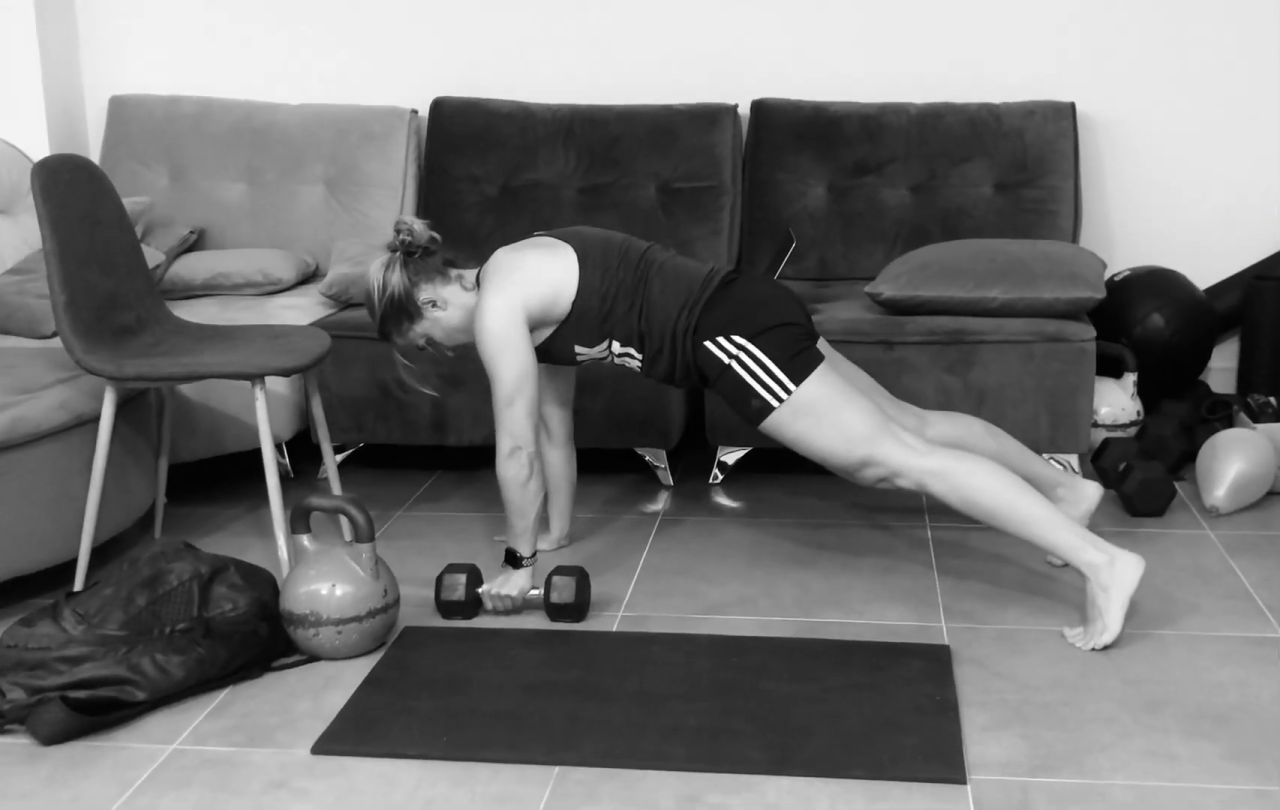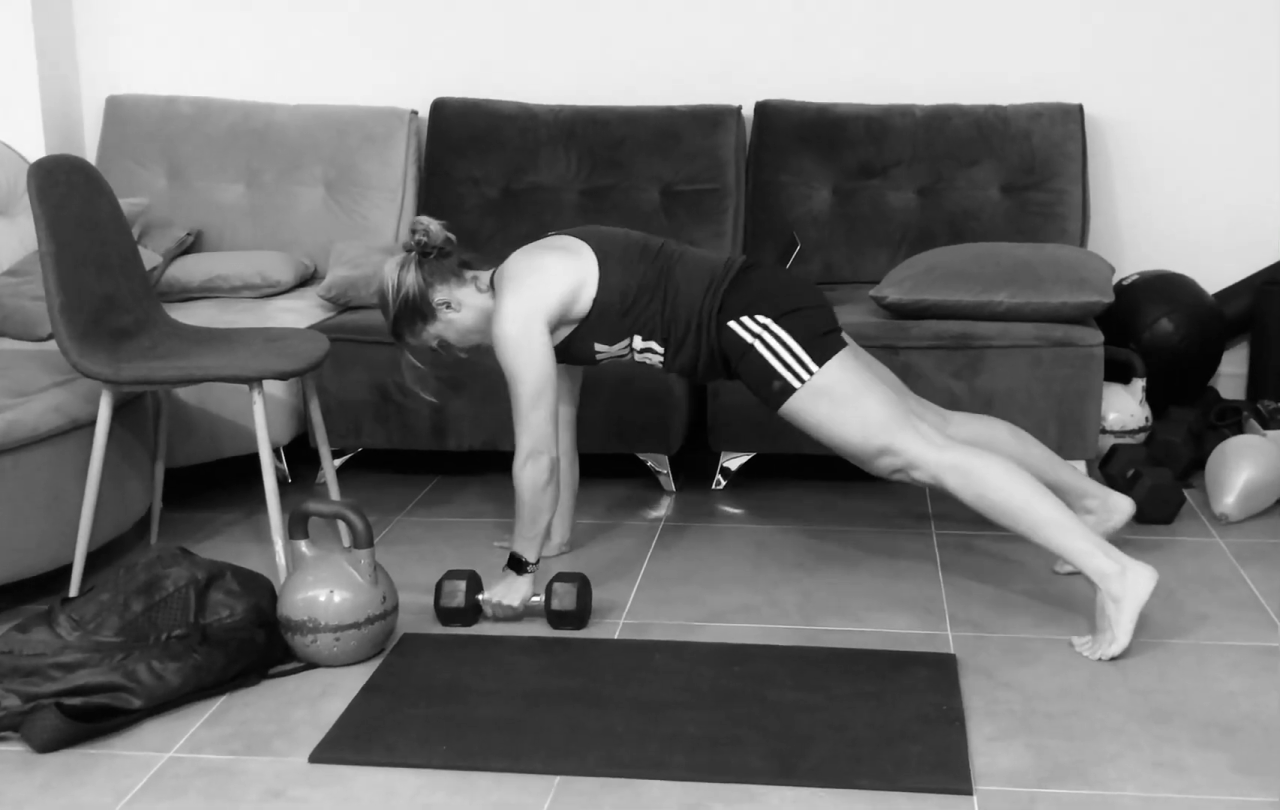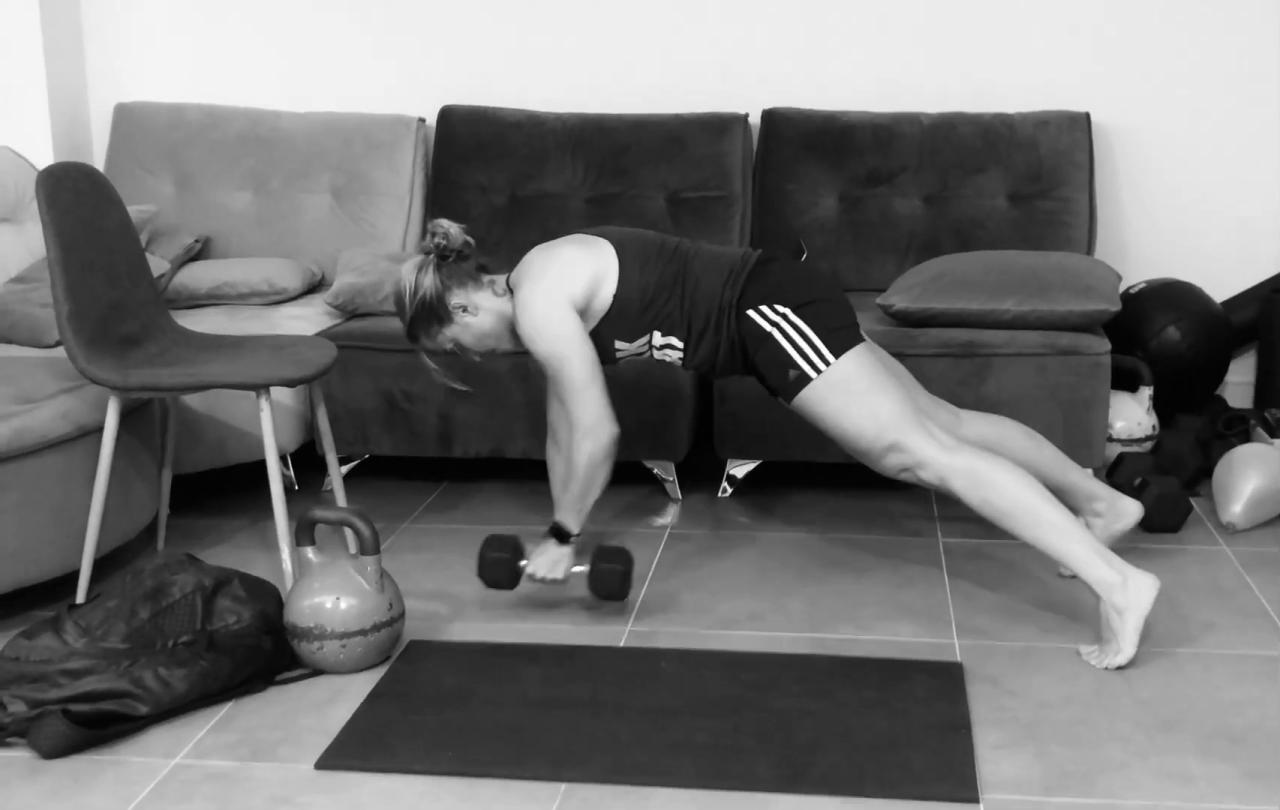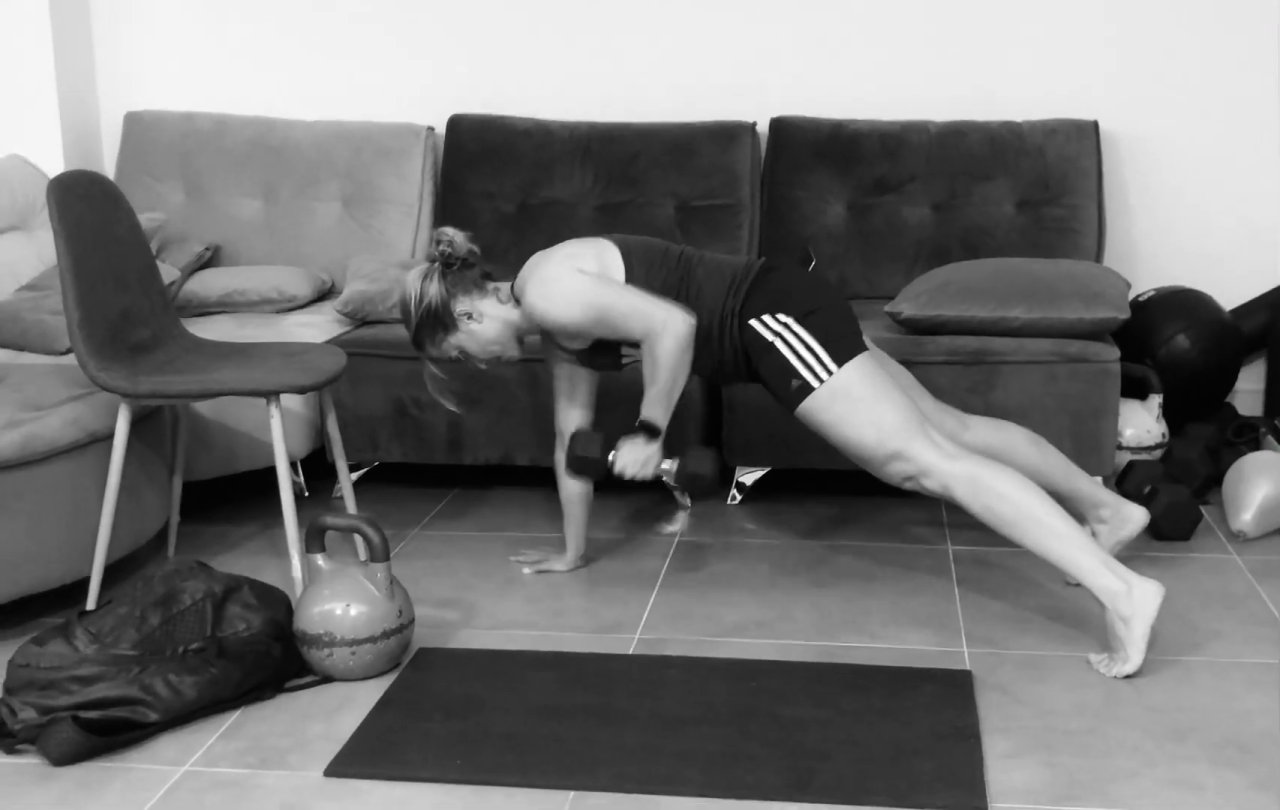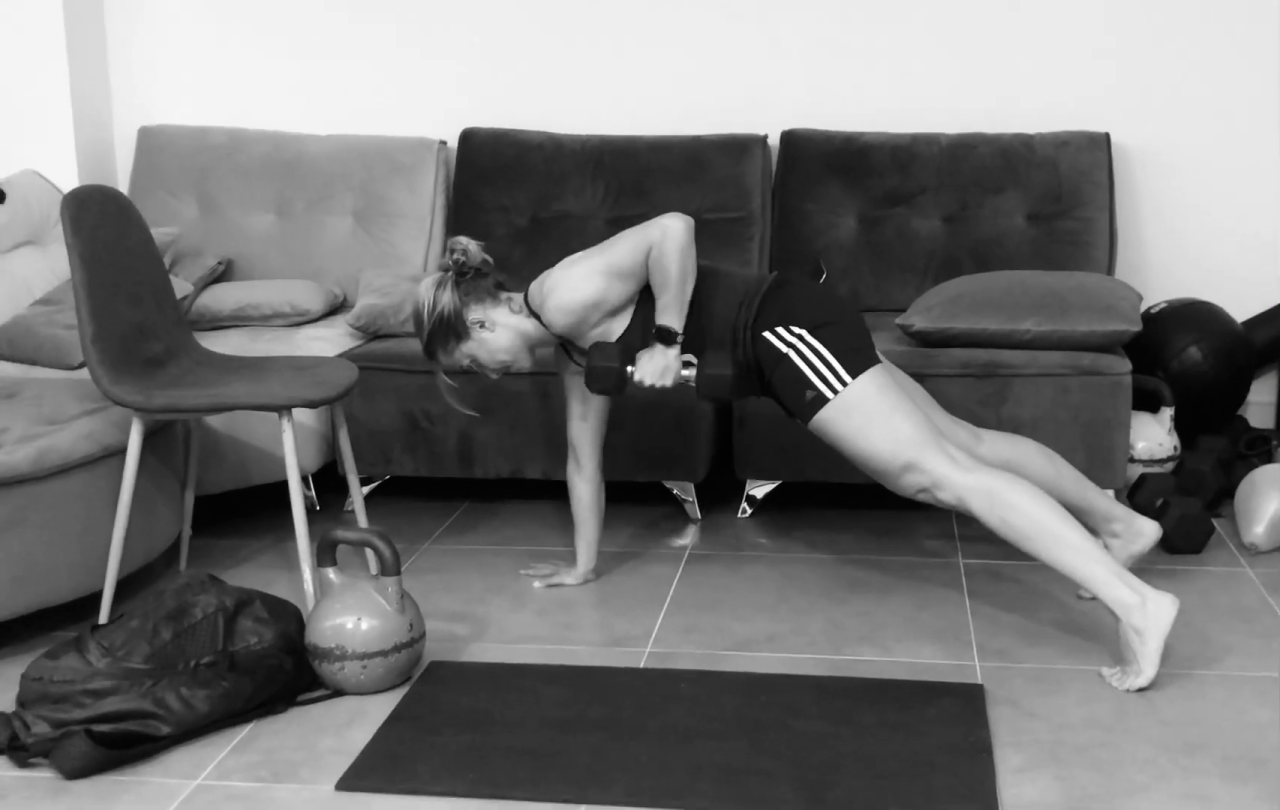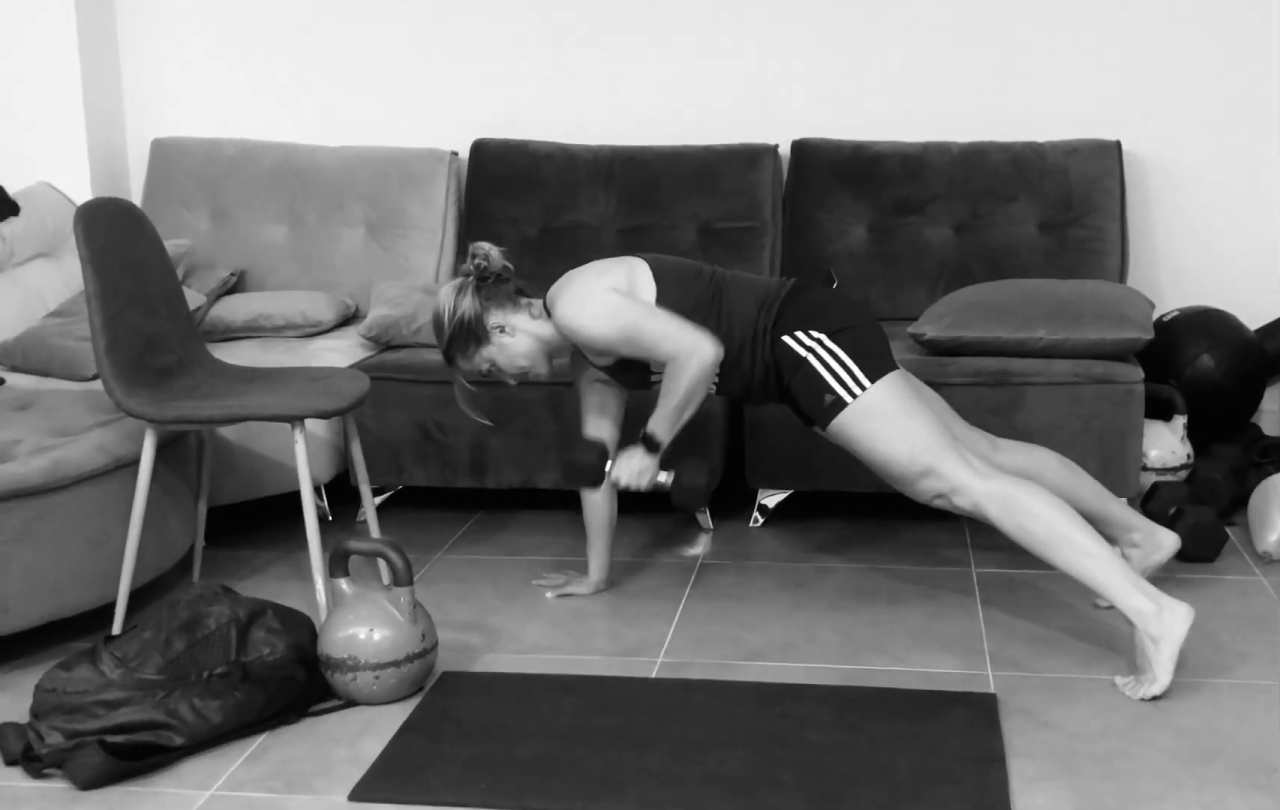
dt=0.3s
person 1, frame 1
left shoulder: (496, 306)
right shoulder: (524, 284)
left elbow: (515, 448)
right elbow: (553, 420)
left wrist: (519, 561)
right wrist: (556, 530)
left hip: (732, 331)
right hip: (743, 316)
left knee: (898, 459)
right knee: (905, 423)
left ankle: (1102, 562)
right ankle: (1067, 488)
person 1, frame 2
left shoulder: (515, 309)
right shoulder: (538, 286)
left elbow: (535, 453)
right elbow: (562, 428)
left wrist: (520, 568)
right wrist: (557, 536)
left hip: (753, 316)
right hip: (756, 311)
left knee: (914, 452)
right knee: (929, 422)
left ankle: (1115, 573)
right ankle: (1095, 499)
person 1, frame 3
left shoulder: (536, 303)
right shoulder: (549, 294)
left elbow: (600, 432)
right elbow: (564, 432)
left wrist: (561, 540)
right wrist: (563, 537)
left hip: (771, 308)
right hip: (771, 315)
left knee: (924, 452)
right knee: (940, 422)
left ankle: (1116, 585)
right ankle: (1103, 502)
person 1, frame 4
left shoulder: (546, 295)
right shoulder: (558, 321)
left elbow: (672, 326)
right elbow: (574, 434)
left wrist: (647, 435)
right wrist: (572, 548)
left hip: (776, 315)
right hip: (773, 323)
left knee: (928, 461)
right knee: (947, 427)
left ankle: (1122, 591)
right ankle: (1109, 510)
person 1, frame 5
left shoulder: (563, 299)
right shoulder: (569, 339)
left elbow: (675, 229)
right elbow: (584, 454)
left wrist: (663, 340)
right wrist: (583, 563)
left hip: (788, 329)
right hip: (786, 341)
left knee: (942, 473)
right knee: (961, 440)
left ankle: (1136, 603)
right ankle: (1121, 524)
person 1, frame 6
left shoulder: (578, 309)
right shoulder: (588, 348)
left elbow: (699, 349)
right elbow: (599, 455)
left wrist: (649, 449)
right wrist: (595, 572)
left hip: (805, 335)
right hip: (796, 351)
left knee: (960, 480)
right knee: (979, 451)
left ankle: (1152, 613)
right ankle: (1141, 534)
